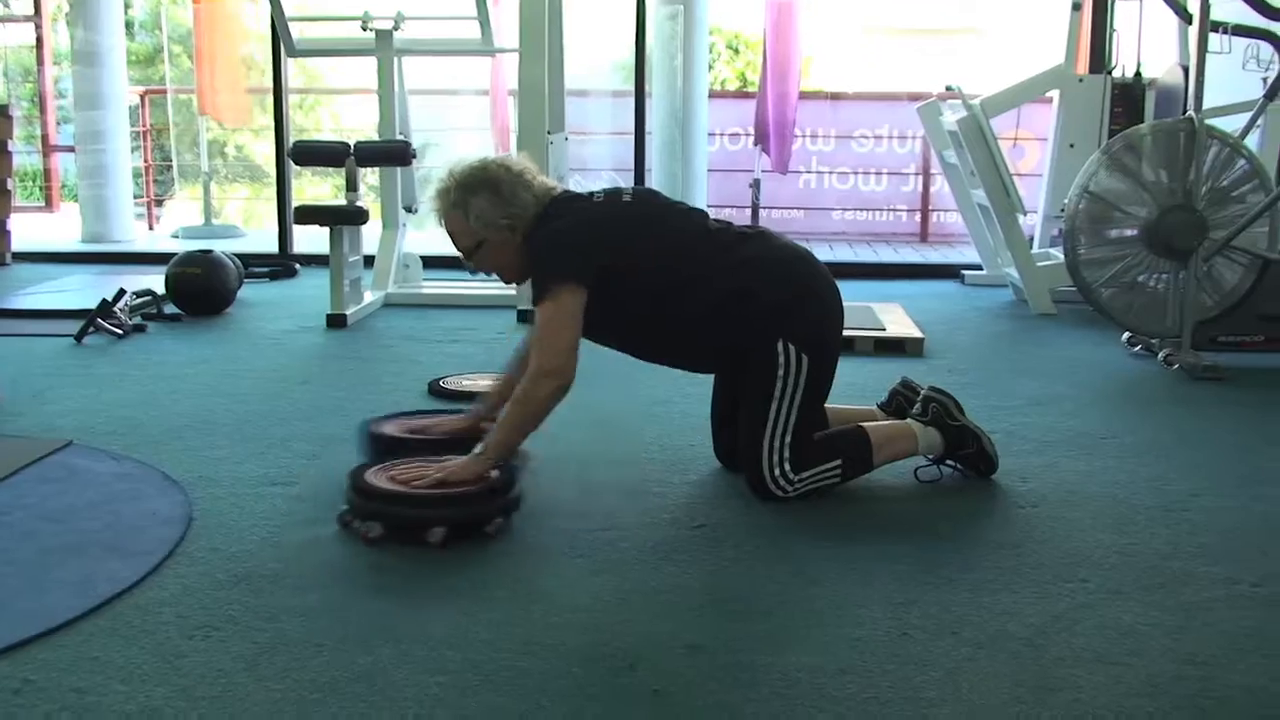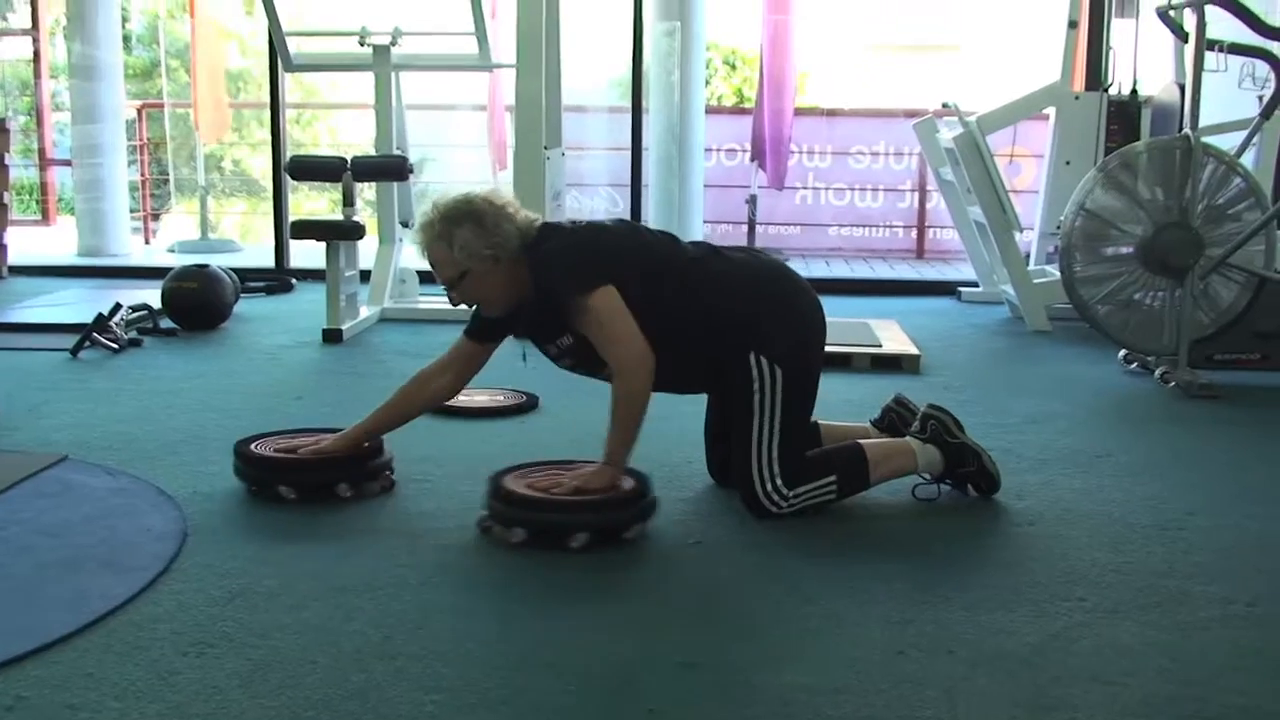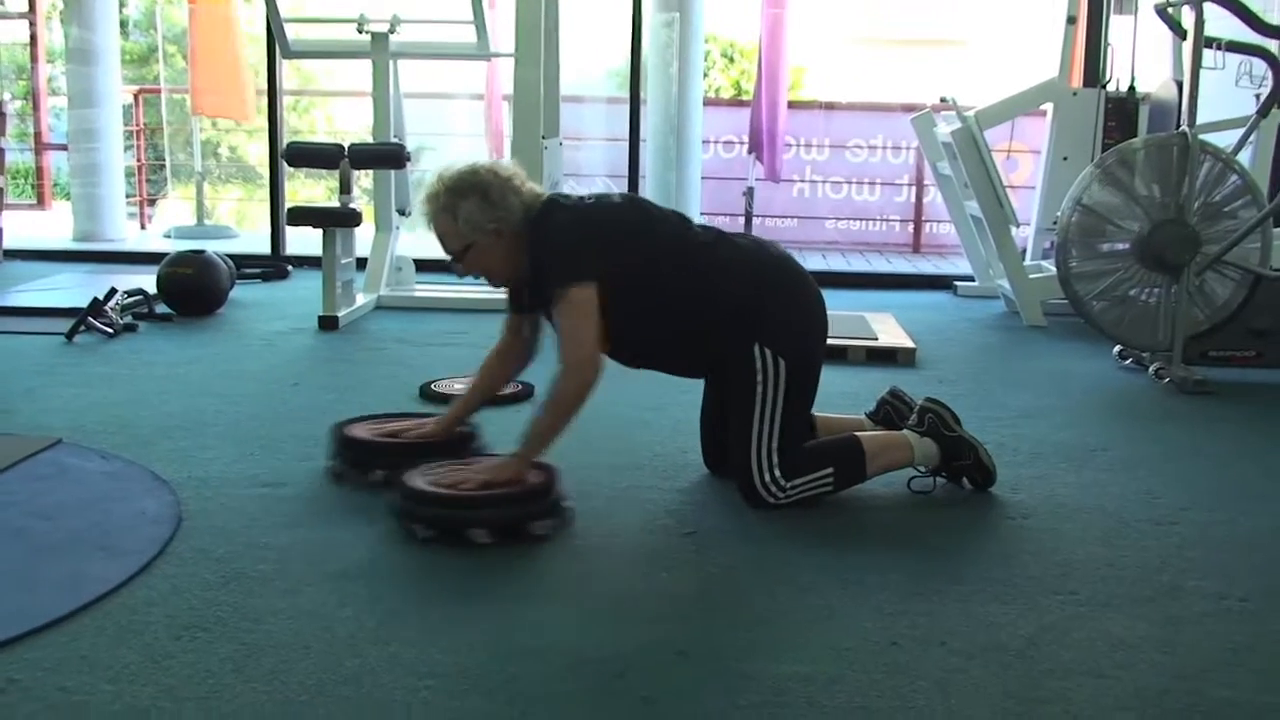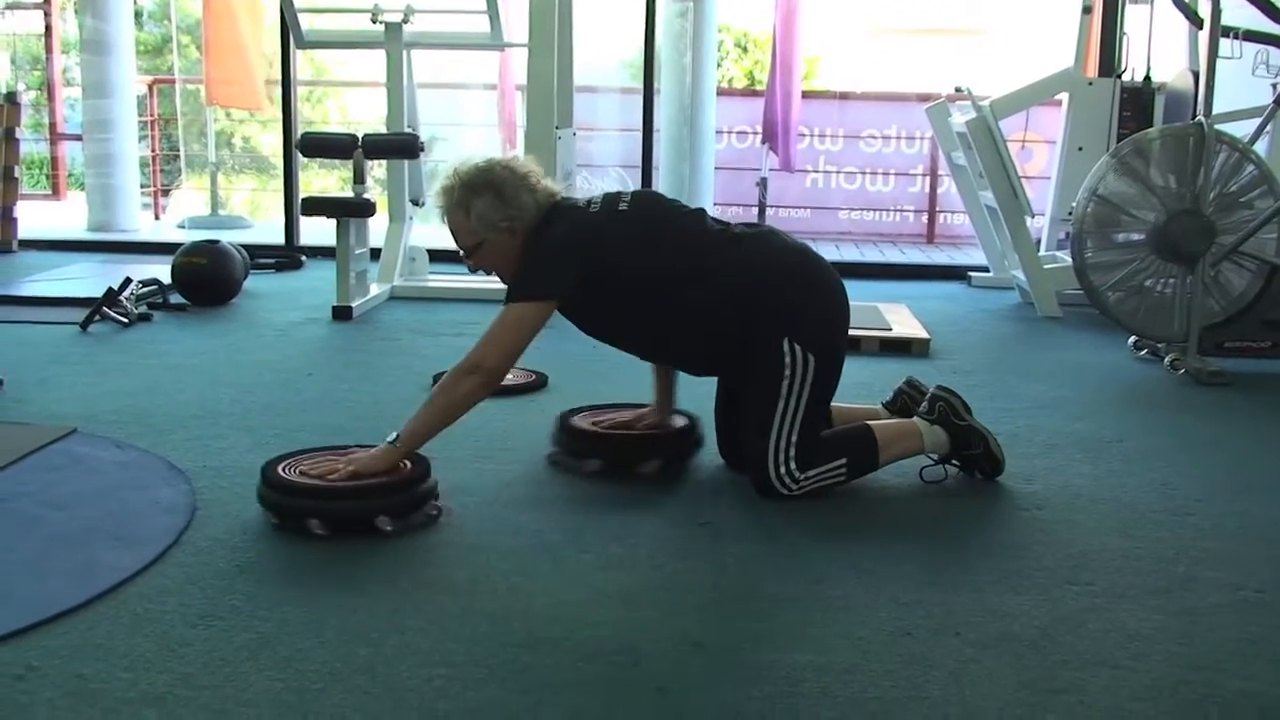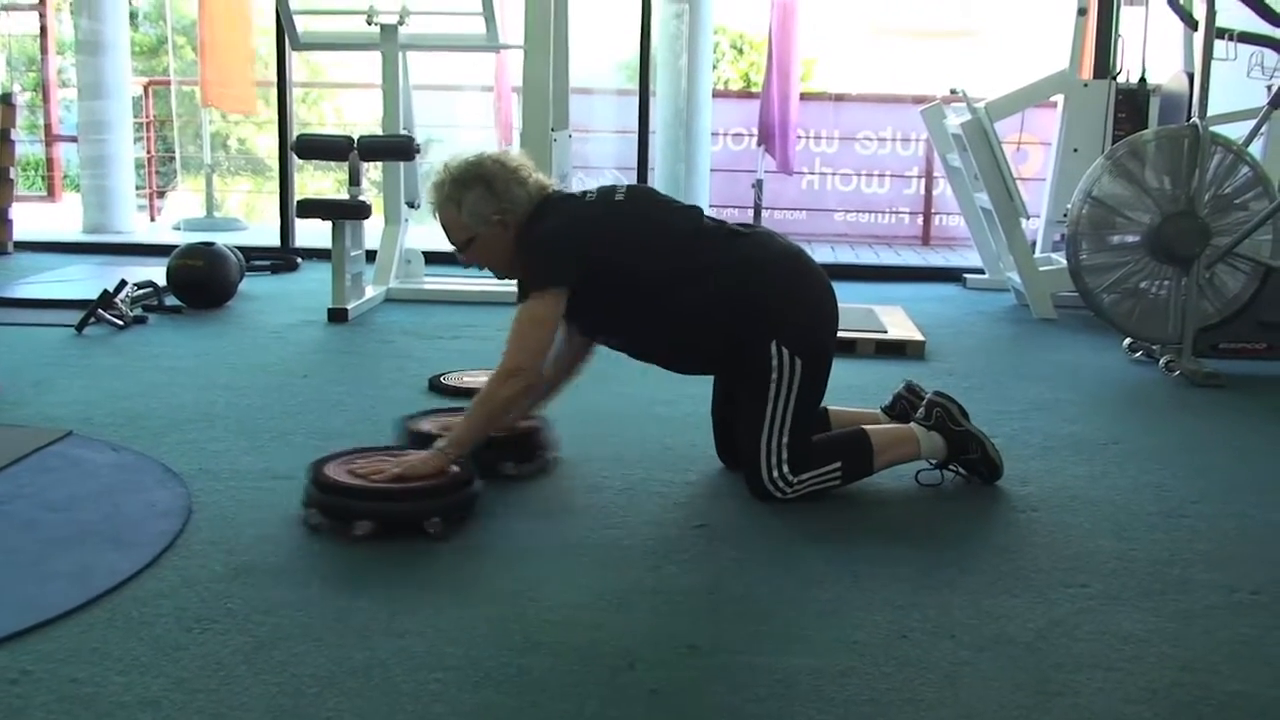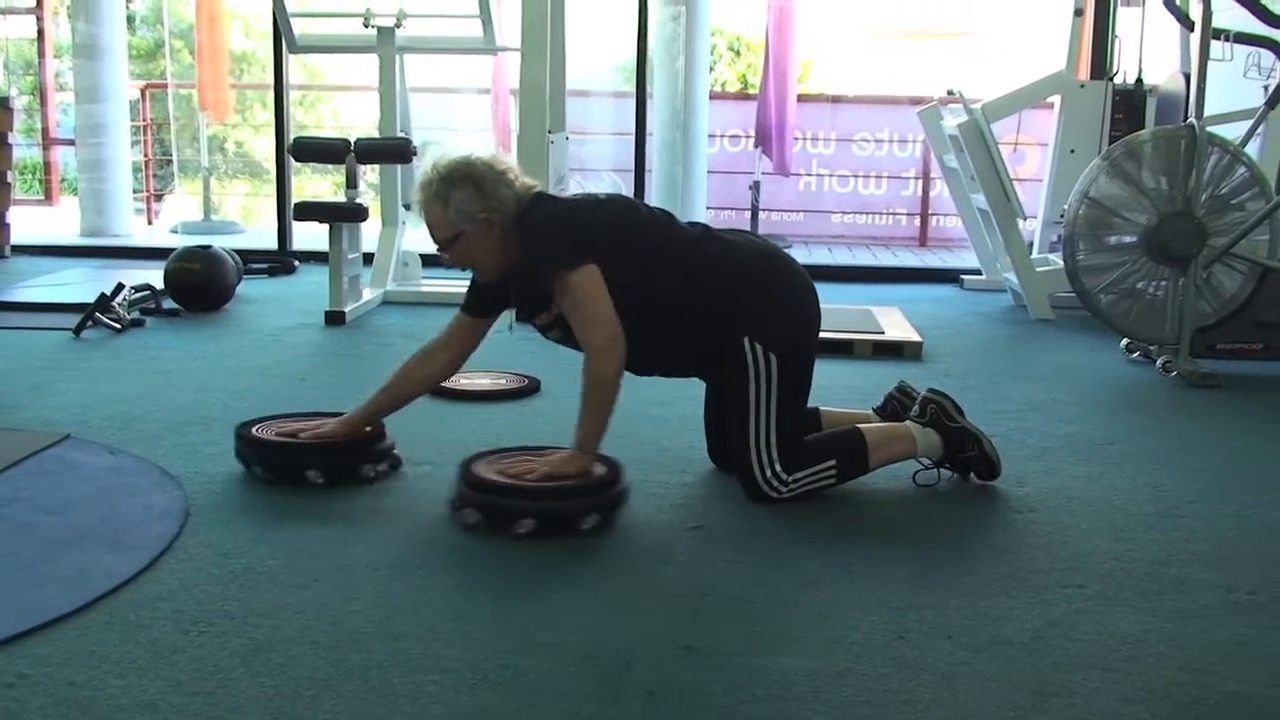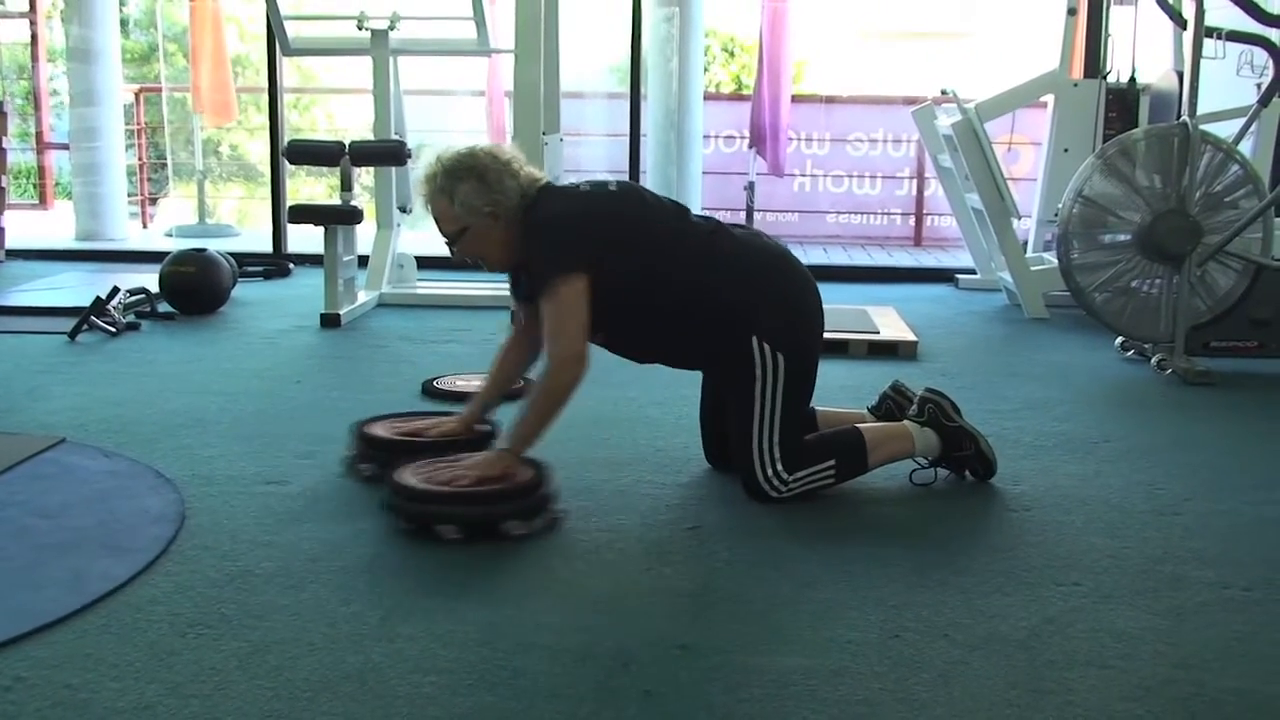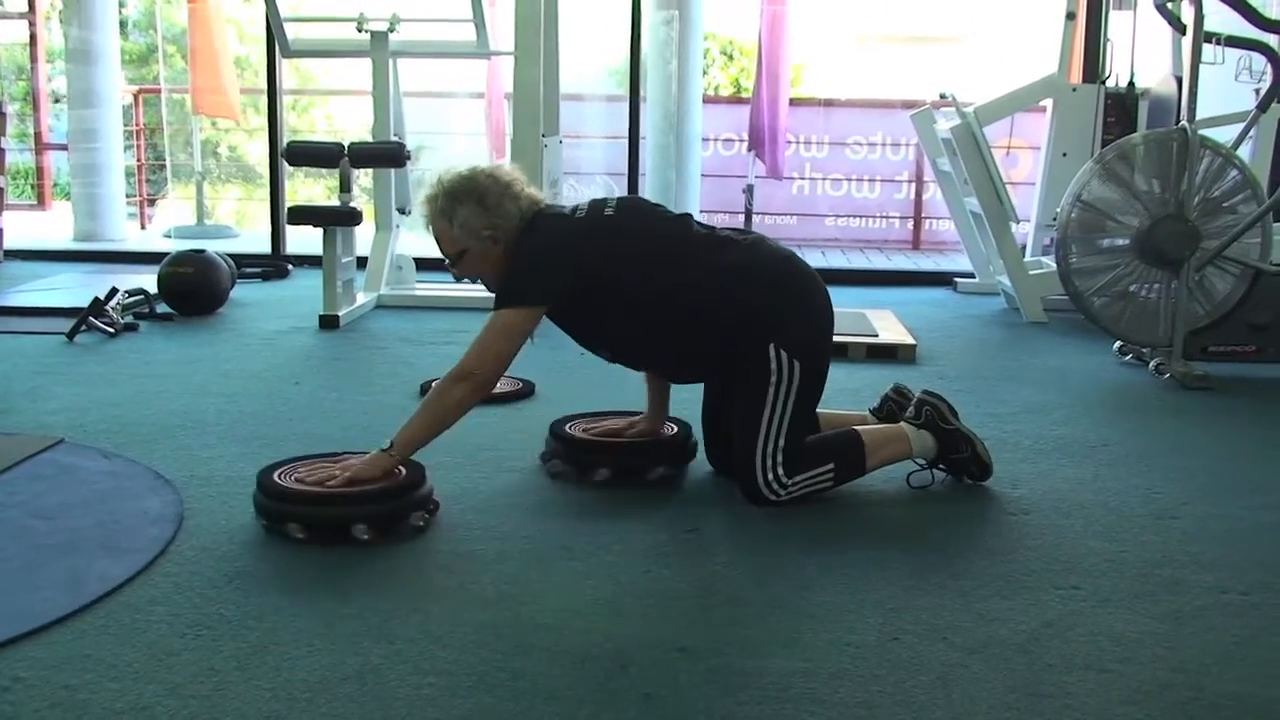
dt=0.5s
person 1, frame 1
left shoulder: (561, 241)
right shoulder: (556, 238)
left elbow: (553, 374)
right elbow: (538, 350)
left wrist: (482, 461)
right wrist: (482, 414)
left hip: (791, 313)
right hip: (767, 310)
left knee: (775, 475)
right knee: (737, 453)
left ankle: (931, 435)
right ankle: (898, 409)
person 1, frame 2
left shoulder: (563, 261)
right shoulder: (514, 290)
left elbow: (635, 368)
right elbow: (442, 376)
left wrist: (611, 469)
right wrist: (349, 438)
left hip: (773, 324)
right hip: (747, 331)
left knee: (771, 491)
right knee: (730, 468)
left ankle: (926, 452)
right ankle: (894, 425)
person 1, frame 3
left shoulder: (559, 240)
right shoulder: (539, 244)
left elbow: (581, 369)
right elbow: (513, 348)
left wrist: (520, 459)
right wrist: (454, 417)
left hip: (774, 317)
right hip: (757, 314)
left knee: (769, 480)
right knee: (726, 459)
left ankle: (927, 447)
right ankle: (890, 419)
person 1, frame 4
left shoulder: (558, 249)
right shoulder: (578, 231)
left elbow: (480, 370)
left wrist: (392, 451)
right wrist: (663, 406)
left hip: (796, 310)
right hip: (772, 305)
left knee: (779, 472)
right knee: (741, 449)
left ankle: (932, 433)
right ankle: (904, 407)
person 1, frame 5
left shoulder: (554, 242)
right shoulder: (560, 232)
left elbow: (520, 376)
right elbow: (570, 346)
left wrist: (443, 454)
right wrist: (483, 418)
left hip: (787, 308)
right hip: (764, 305)
left knee: (774, 474)
right knee: (738, 449)
left ankle: (934, 438)
right ankle: (906, 412)
person 1, frame 6
left shoulder: (552, 233)
right shoulder: (506, 264)
left elbow: (606, 349)
right elbow: (441, 354)
left wrist: (582, 454)
right wrist: (353, 422)
left hip: (766, 309)
right hip: (742, 313)
left knee: (770, 476)
right knee: (732, 453)
left ankle: (925, 437)
right ankle: (895, 412)
person 1, frame 7
left shoulder: (554, 230)
right shoulder: (534, 234)
left elbow: (566, 363)
right elbow: (524, 339)
left wrist: (507, 455)
right wrist: (472, 415)
left hip: (769, 311)
right hip: (750, 308)
left knee: (772, 477)
right knee: (728, 454)
left ankle: (926, 437)
right ankle: (890, 412)
person 1, frame 8
left shoulder: (542, 256)
right shoulder: (561, 239)
left elbow: (470, 380)
left wrist: (386, 458)
right wrist: (656, 416)
left hip: (781, 316)
right hip: (753, 312)
left knee: (768, 479)
right knee: (729, 456)
left ankle: (919, 438)
right ankle: (891, 413)
